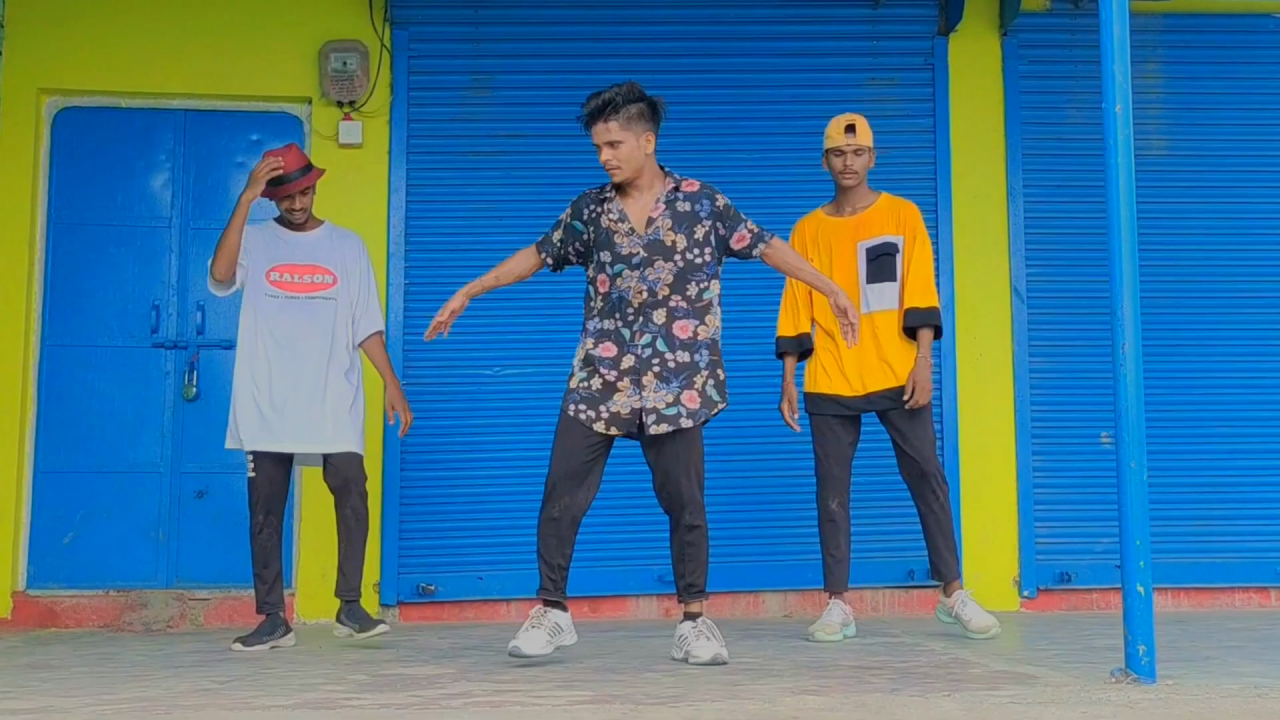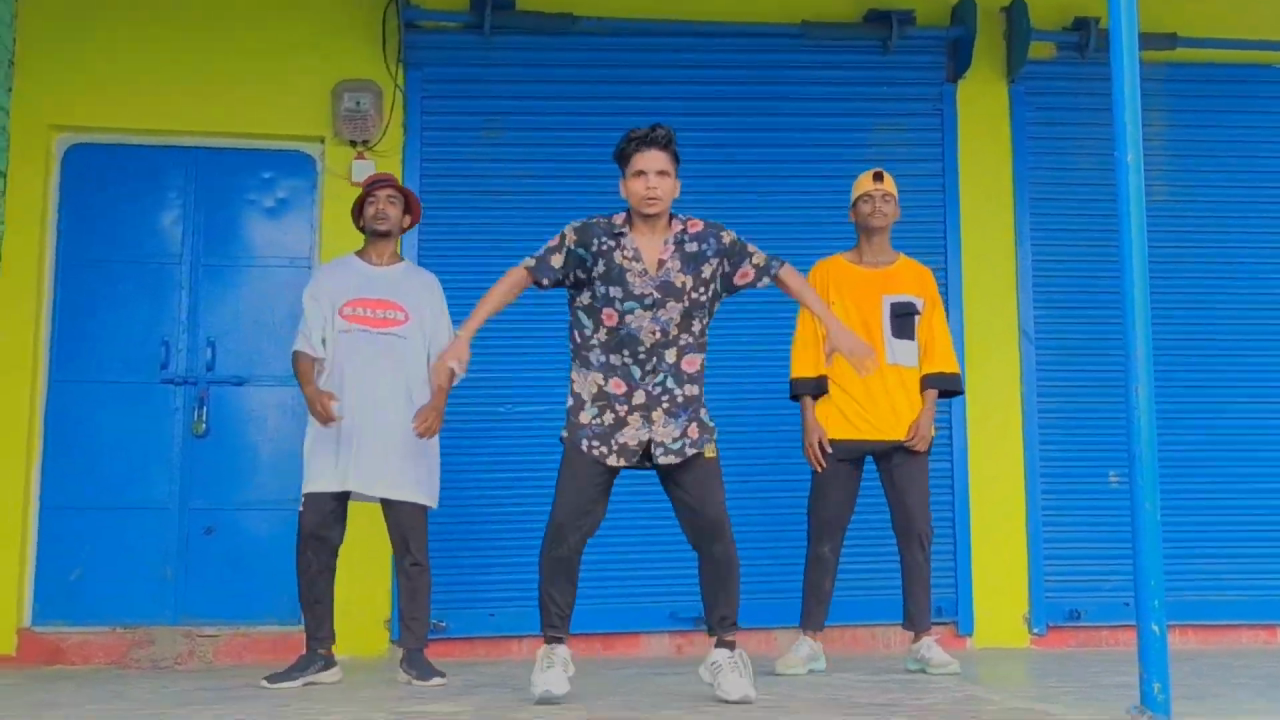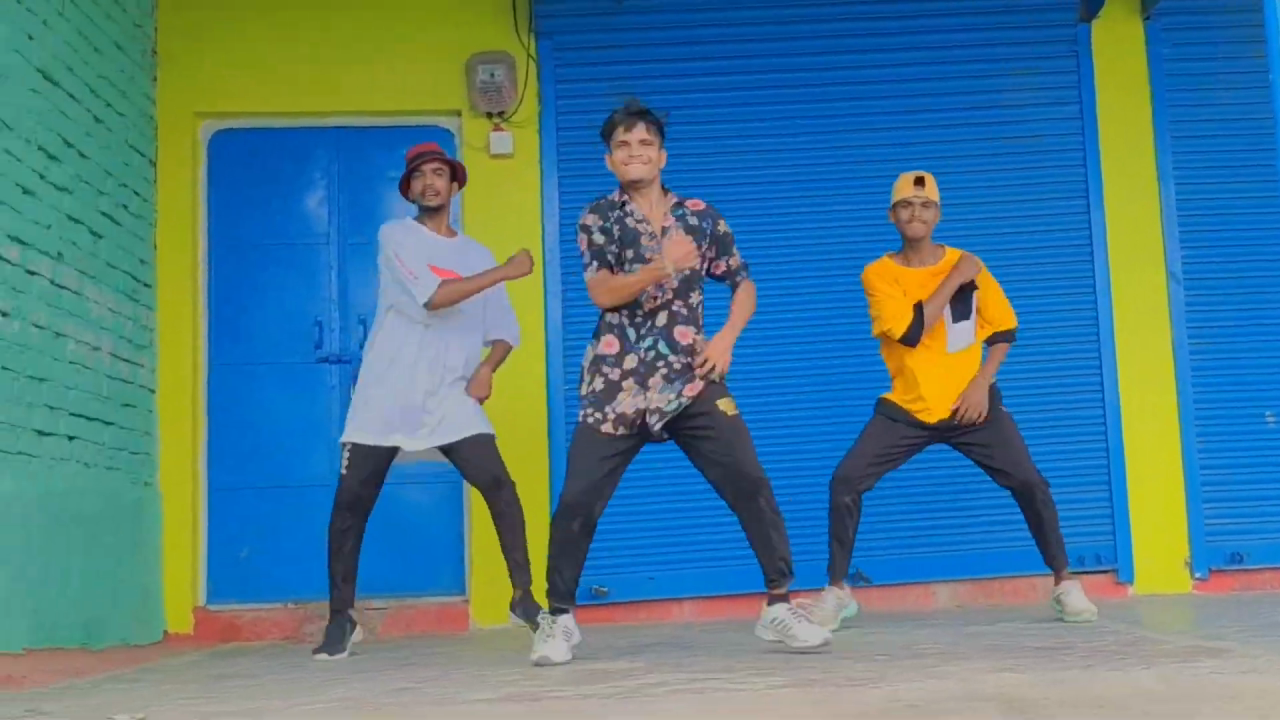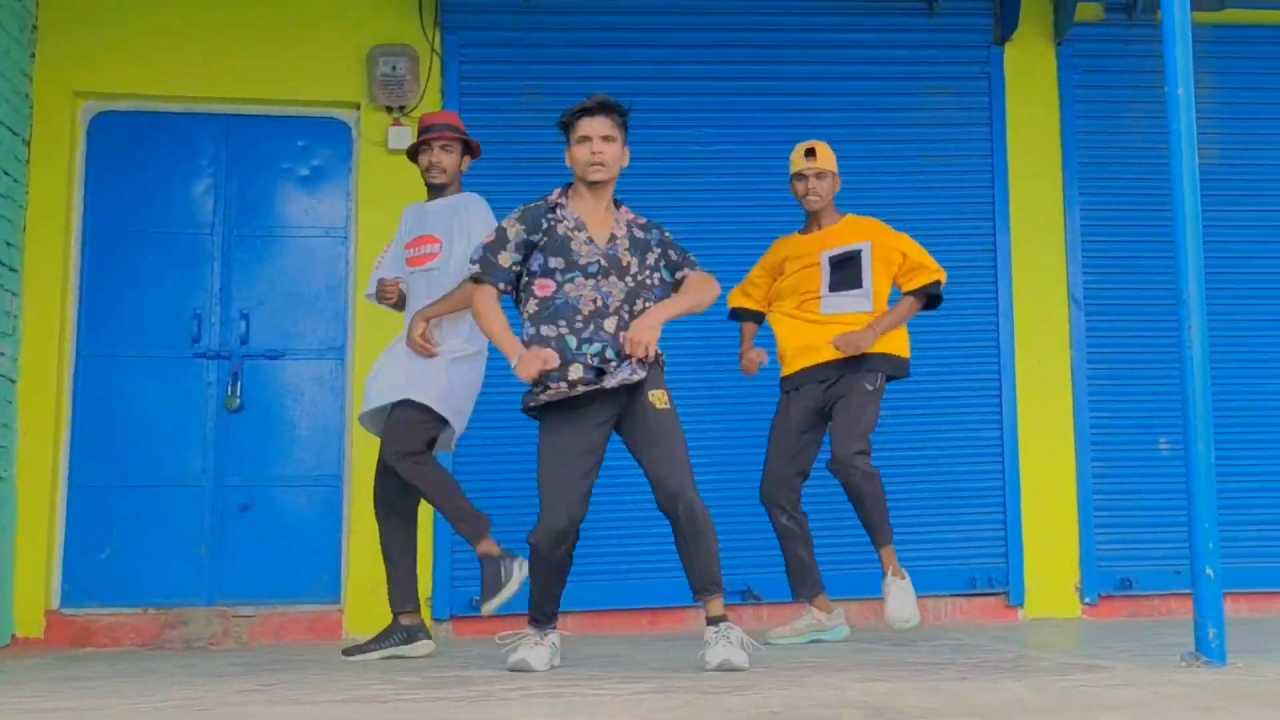
dt=1s
person 1, frame 1
left shoulder: (702, 202)
right shoulder: (589, 208)
left elbow: (766, 246)
right elbow: (537, 256)
left wrist: (832, 292)
right wrist: (465, 294)
left hip: (674, 380)
right hip: (598, 379)
left knee: (685, 503)
right knee: (563, 492)
left ankle: (693, 620)
right ankle: (551, 612)
person 1, frame 2
left shoulder: (711, 240)
right shoulder: (590, 238)
left elbow: (772, 271)
right elbow: (523, 275)
left wrist: (835, 325)
right wrist: (463, 335)
left hip: (682, 419)
right hip: (600, 415)
left knee: (712, 533)
right knee: (565, 533)
left ankle: (723, 653)
right ankle: (555, 651)
person 1, frame 3
left shoulder: (697, 216)
right shoulder: (596, 220)
left elbow: (742, 285)
right elbow: (604, 294)
left wrist: (726, 338)
right wrist: (660, 266)
left hip: (690, 381)
right hip: (618, 386)
left knee: (748, 486)
right knee: (577, 504)
left ankle: (781, 605)
right ankle: (558, 618)
person 1, frame 4
left shoulder: (643, 231)
right shoulder: (530, 220)
left elbow: (705, 285)
right elbow: (480, 292)
left wrist: (657, 315)
right wrist: (516, 351)
left hip: (635, 379)
right hip: (565, 391)
left knee: (679, 492)
right knee: (559, 519)
left ankle: (719, 625)
right ankle: (540, 630)
person 2, frame 1
left shoulder: (347, 245)
right shoulder: (253, 239)
left elbow: (366, 324)
right elbow: (220, 276)
left wrist: (391, 383)
right wrist: (248, 193)
left hip: (332, 401)
right hip: (266, 401)
left knee: (351, 494)
right knee: (264, 507)
left ankle: (349, 606)
right ankle: (273, 618)
person 2, frame 2
left shoulder: (425, 286)
right shoulder: (329, 277)
left elbow: (447, 356)
right elbow: (305, 348)
left wrist: (438, 397)
right wrist: (311, 390)
left hip: (403, 437)
right hip: (338, 433)
left knee: (411, 543)
right knee: (317, 537)
left ankle: (414, 653)
right ankle: (319, 653)
person 2, frame 3
left shoulder: (477, 248)
right shoulder: (396, 236)
left elbow: (503, 332)
right elbow: (433, 299)
left wrist: (484, 370)
right wrist: (501, 274)
left hip: (450, 397)
right hip: (387, 392)
left knee: (500, 490)
right knee: (352, 501)
left ankle: (527, 601)
right ankle: (341, 616)
person 2, frame 4
left shoulder: (471, 208)
right shoulder: (412, 218)
right elbow: (386, 291)
left wrist: (427, 314)
right wrist: (388, 292)
left hip: (447, 362)
right hip: (411, 370)
left knee: (403, 458)
right knee: (389, 492)
left ankle: (495, 558)
right ankle: (406, 624)
person 3, frame 1
left shoulder: (903, 214)
right shoulder: (808, 229)
left elbow: (921, 293)
right elbow: (797, 308)
left wrist: (922, 362)
right wrist: (788, 378)
left hip: (900, 374)
right hip: (831, 381)
left knee: (928, 479)
right knee: (833, 489)
left ankle: (954, 597)
right ankle: (838, 603)
person 3, frame 2
left shoulder: (920, 277)
right shoulder: (826, 273)
left elbow: (935, 353)
right elbow: (808, 352)
left wrist: (927, 414)
right wrist: (809, 418)
left hip: (903, 427)
right hip: (838, 428)
left knee: (915, 528)
right knee: (825, 531)
left ankle: (922, 641)
right ankle: (810, 640)
person 3, frame 3
left shoulder: (966, 263)
right shoulder: (877, 273)
left elbow: (1001, 326)
right elbow: (914, 329)
left wrist: (984, 382)
right wrist: (953, 280)
left hip: (966, 404)
right hip: (905, 410)
left knee: (1030, 484)
right knee: (846, 480)
left ankle: (1063, 582)
right ankle: (837, 591)
person 3, frame 4
left shoulder: (870, 234)
right shoulder: (784, 250)
left elbow: (928, 281)
right elbow: (748, 300)
left wrist: (870, 328)
right wrist: (748, 334)
left hip: (861, 368)
right hip: (802, 380)
left knee: (847, 459)
right knee: (776, 489)
left ankle: (892, 569)
right ankle: (820, 611)
